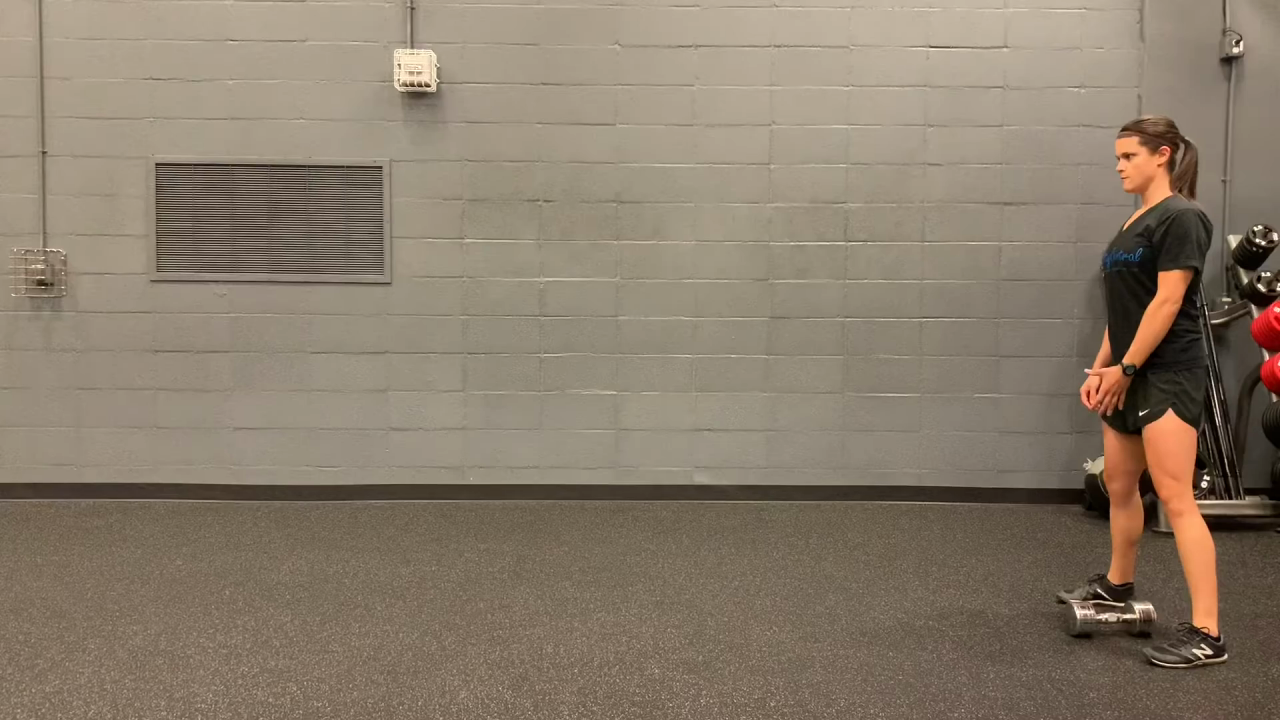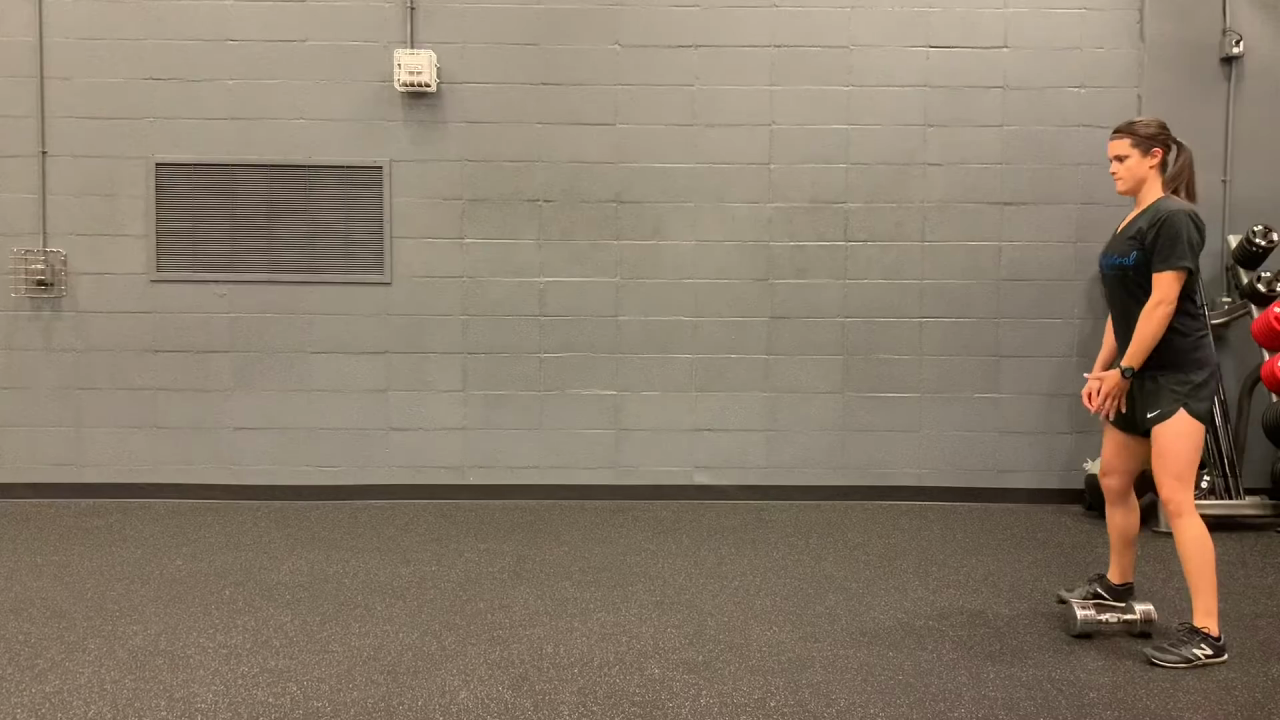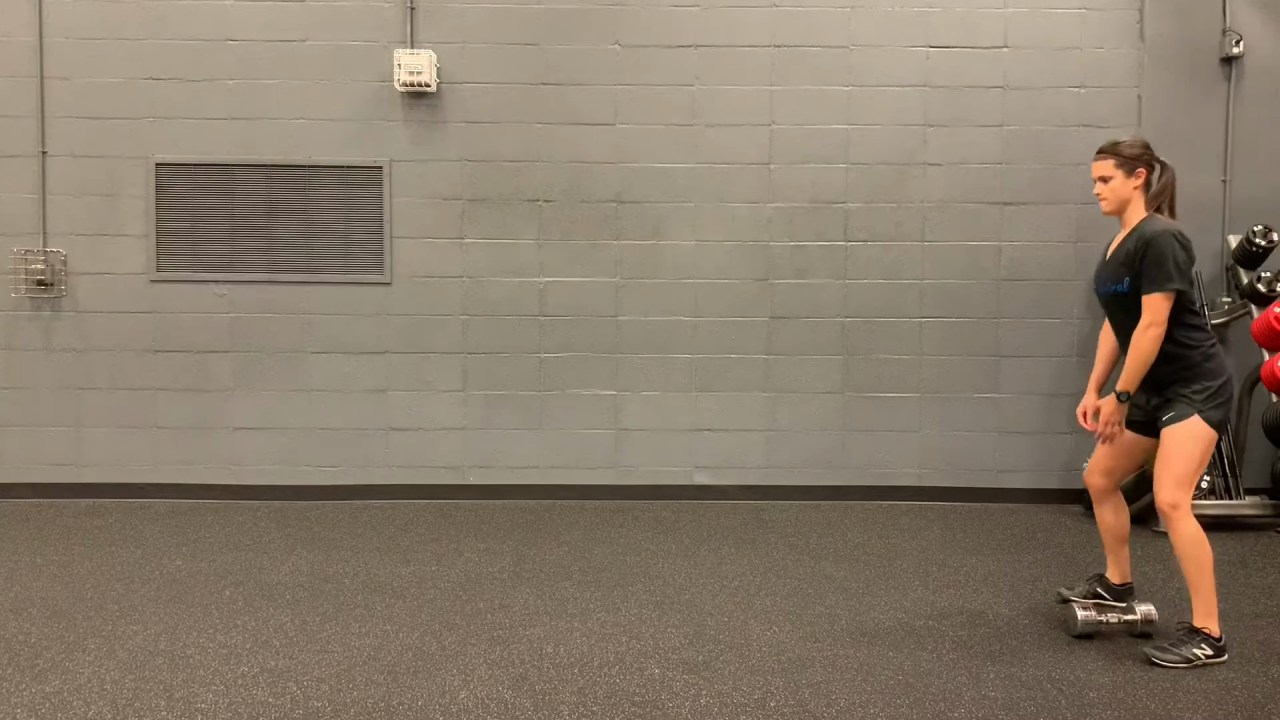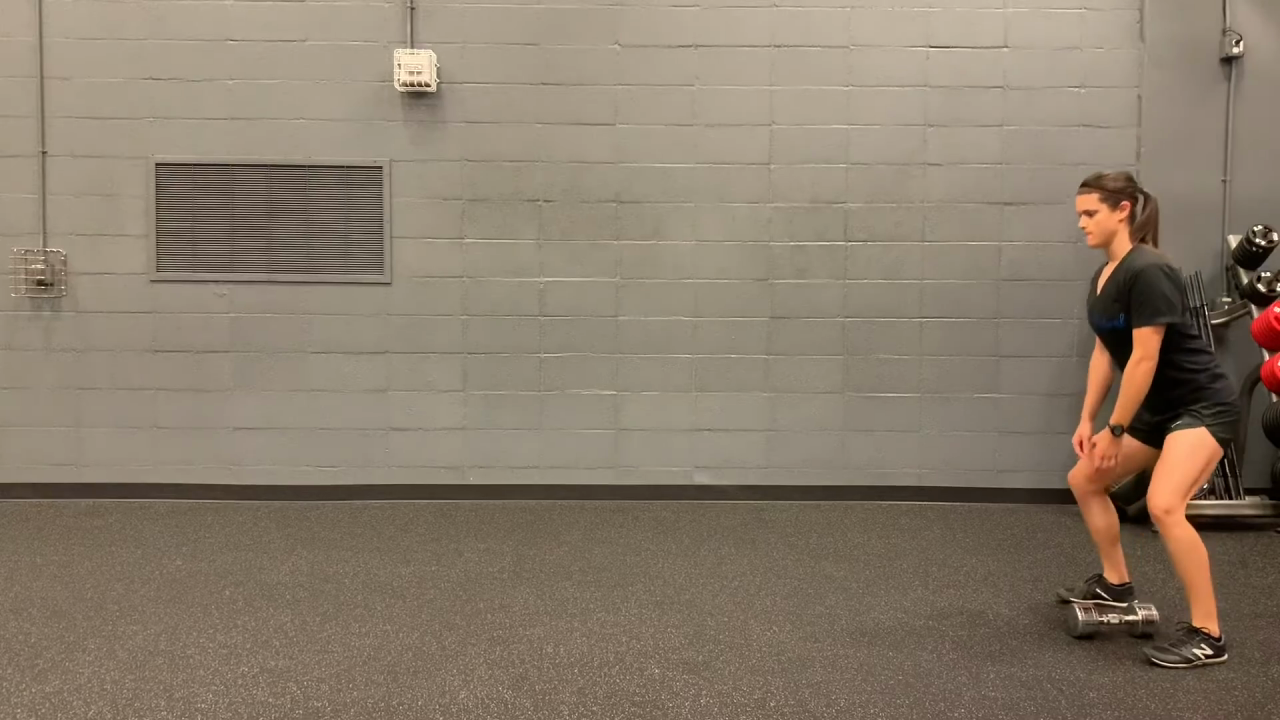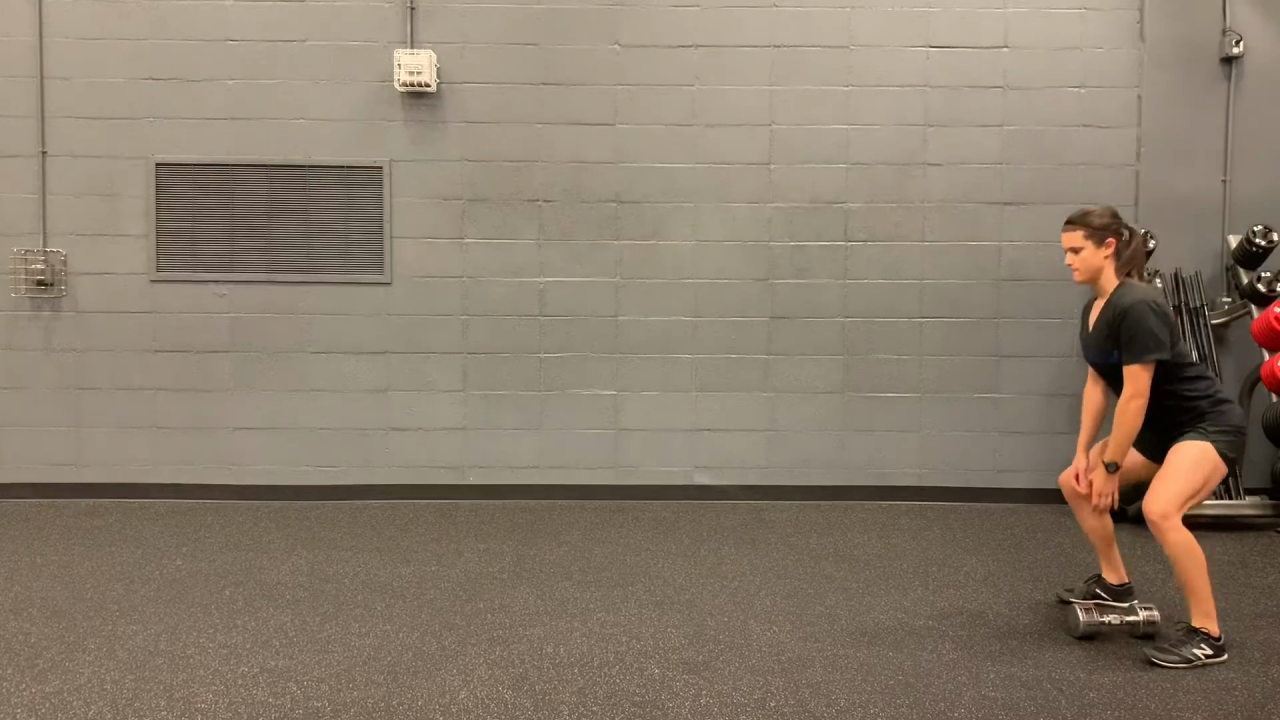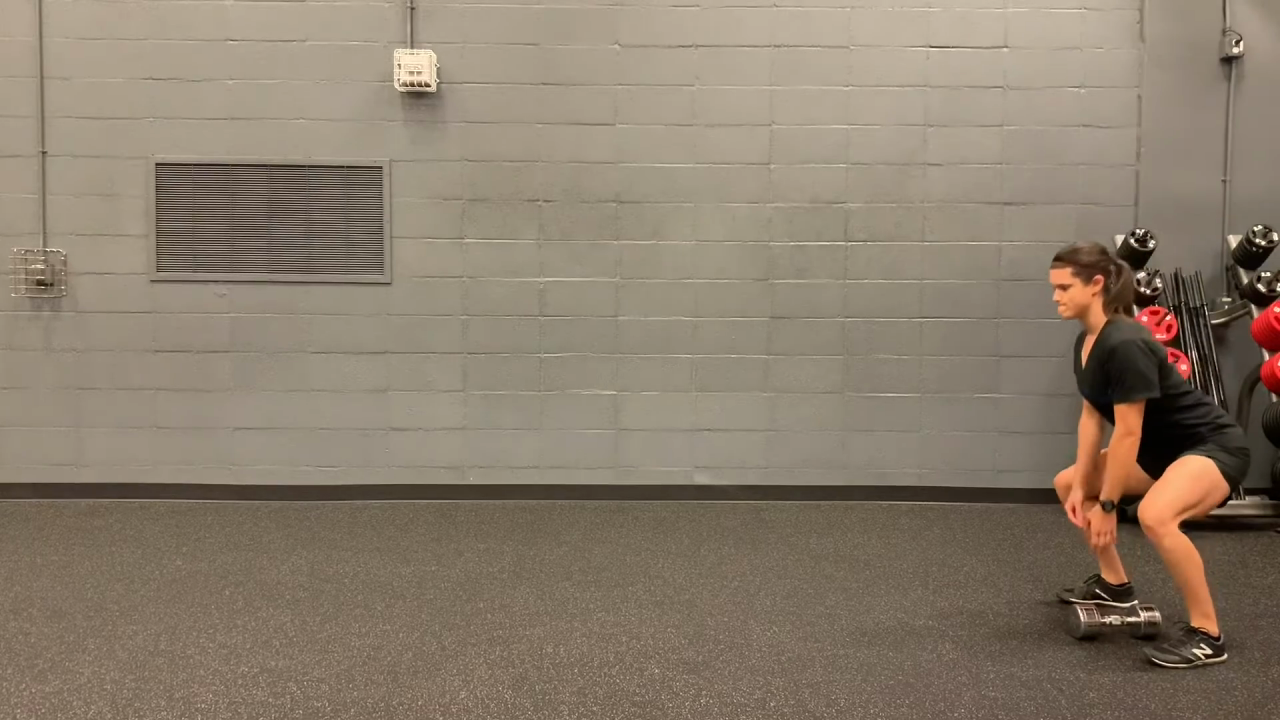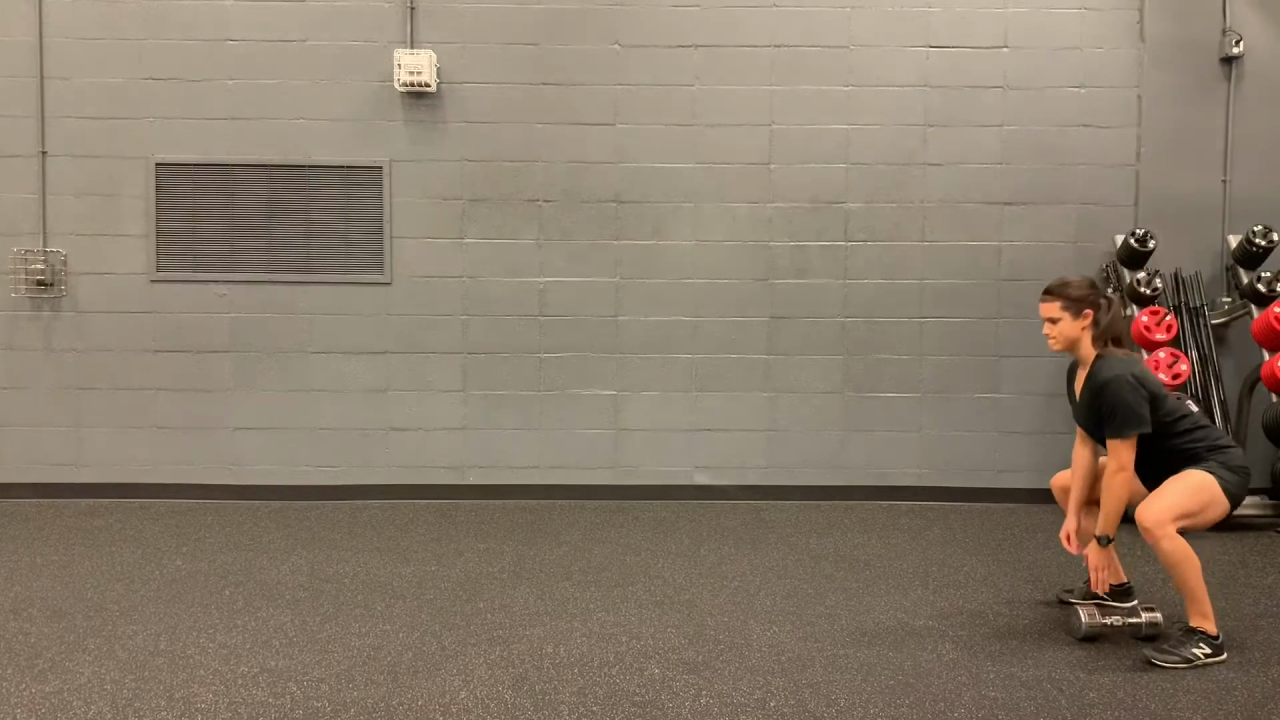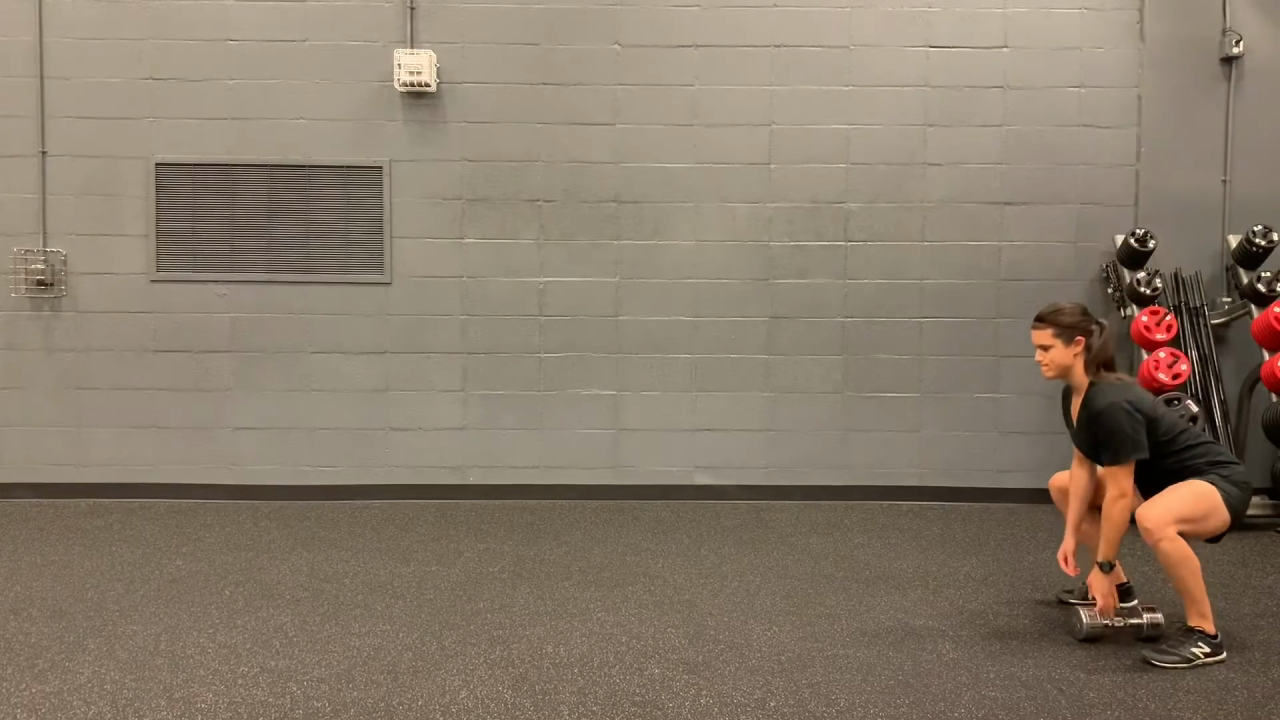
dt=0.2s
person 1, frame 1
left shoulder: (1181, 218)
right shoulder: (1137, 221)
left elbow: (1168, 302)
left wrist: (1124, 368)
right wrist: (1100, 367)
left hip: (1167, 377)
right hip: (1131, 375)
left knee: (1175, 498)
right knee: (1119, 487)
left ankle: (1207, 634)
right ankle: (1116, 586)
person 1, frame 2
left shoulder: (1175, 218)
right shoulder: (1132, 221)
left elbow: (1163, 304)
left wrist: (1122, 371)
right wrist: (1100, 369)
left hip: (1177, 377)
right hip: (1137, 376)
left knee: (1175, 498)
right knee: (1113, 484)
left ankle: (1207, 634)
right ankle: (1117, 585)
person 1, frame 3
left shoulder: (1160, 238)
right shoulder: (1118, 244)
left elbow: (1153, 327)
right elbow: (1115, 324)
left wrist: (1120, 397)
right wrist: (1094, 390)
left hip: (1195, 387)
right hip: (1150, 388)
left knee: (1171, 500)
right knee: (1100, 479)
left ankle: (1208, 634)
right ankle: (1116, 585)
person 1, frame 4
left shoulder: (1148, 271)
right shoulder: (1103, 276)
left elbow: (1145, 359)
right elbow: (1104, 351)
left wrist: (1115, 433)
right wrist: (1087, 420)
left hip: (1202, 404)
right hip: (1157, 407)
left knee: (1163, 504)
right knee: (1084, 479)
left ankle: (1207, 634)
right ankle: (1115, 584)
person 1, frame 5
left shoulder: (1137, 307)
right shoulder: (1093, 309)
left elbow: (1136, 395)
right elbow: (1096, 383)
left wrist: (1110, 467)
right wrist: (1083, 456)
left hip: (1209, 424)
right hip: (1161, 427)
left knee: (1159, 510)
right knee: (1075, 484)
left ankle: (1207, 634)
right ankle: (1115, 584)
person 1, frame 6
left shoulder: (1126, 345)
right shoulder: (1085, 342)
left elbow: (1129, 434)
right elbow: (1092, 416)
left wrist: (1106, 507)
right wrist: (1080, 486)
left hip: (1213, 446)
right hip: (1163, 448)
left knee: (1155, 515)
right knee: (1067, 485)
left ankle: (1206, 634)
right ankle: (1114, 583)
person 1, frame 7
left shoulder: (1117, 379)
right shoulder: (1078, 372)
left elbow: (1121, 469)
right elbow: (1085, 445)
left wrist: (1101, 542)
right wrist: (1074, 515)
left hip: (1214, 466)
right hip: (1161, 466)
left knee: (1152, 518)
right knee: (1063, 485)
left ankle: (1205, 634)
right ankle: (1116, 585)
person 1, frame 8
left shoulder: (1112, 404)
right shoulder: (1073, 395)
left elbow: (1120, 495)
right elbow: (1083, 466)
left wrist: (1103, 568)
right wrist: (1070, 535)
left hip: (1218, 482)
right hip: (1160, 479)
left knee: (1152, 519)
right knee: (1061, 486)
left ankle: (1204, 634)
right ankle: (1118, 587)
